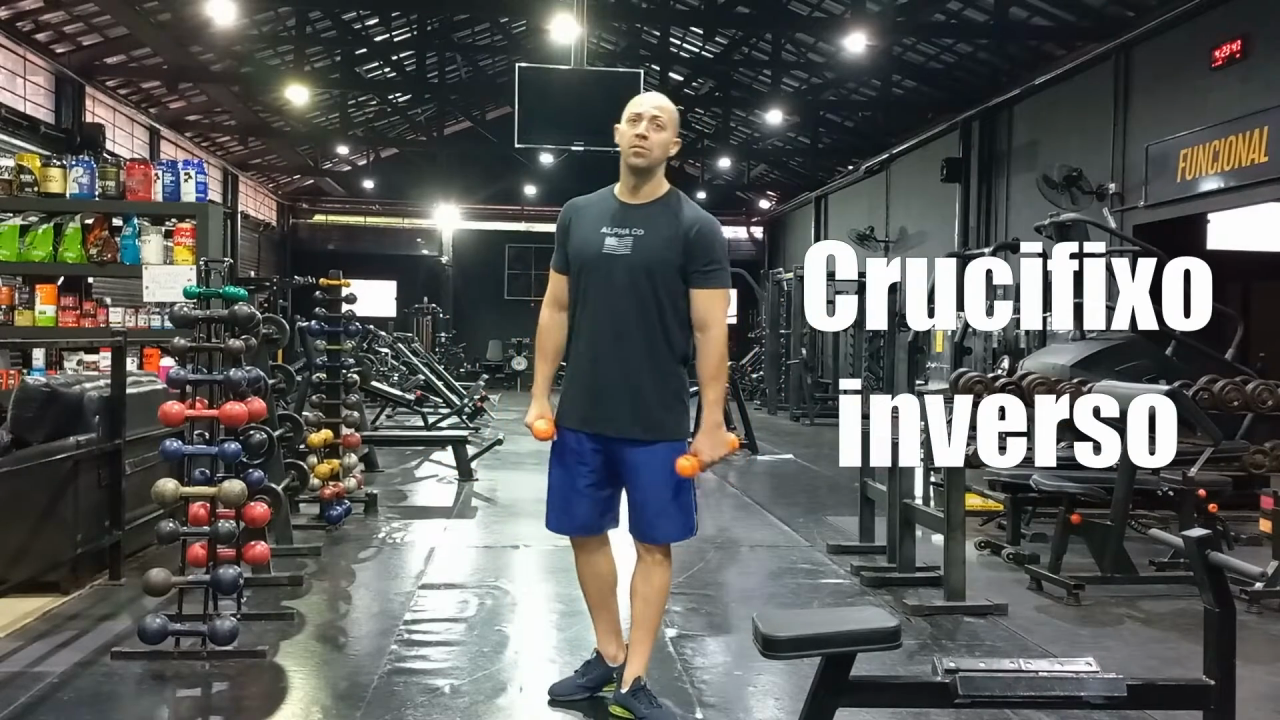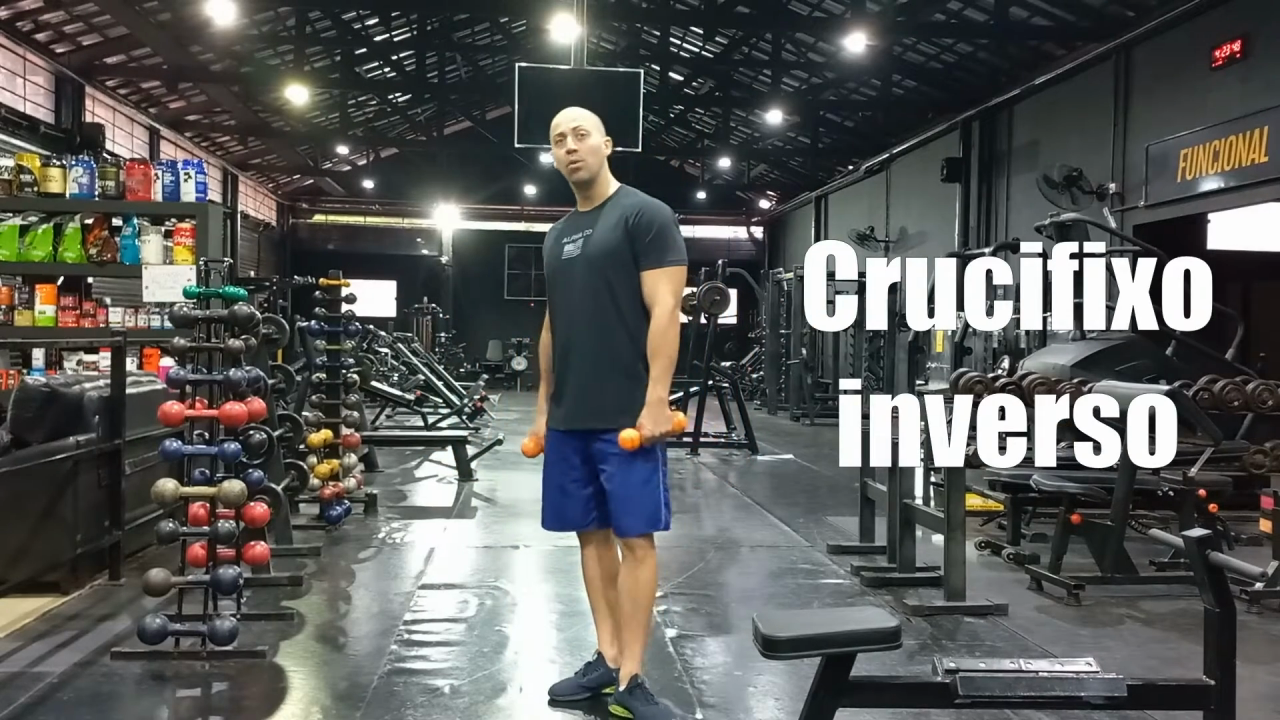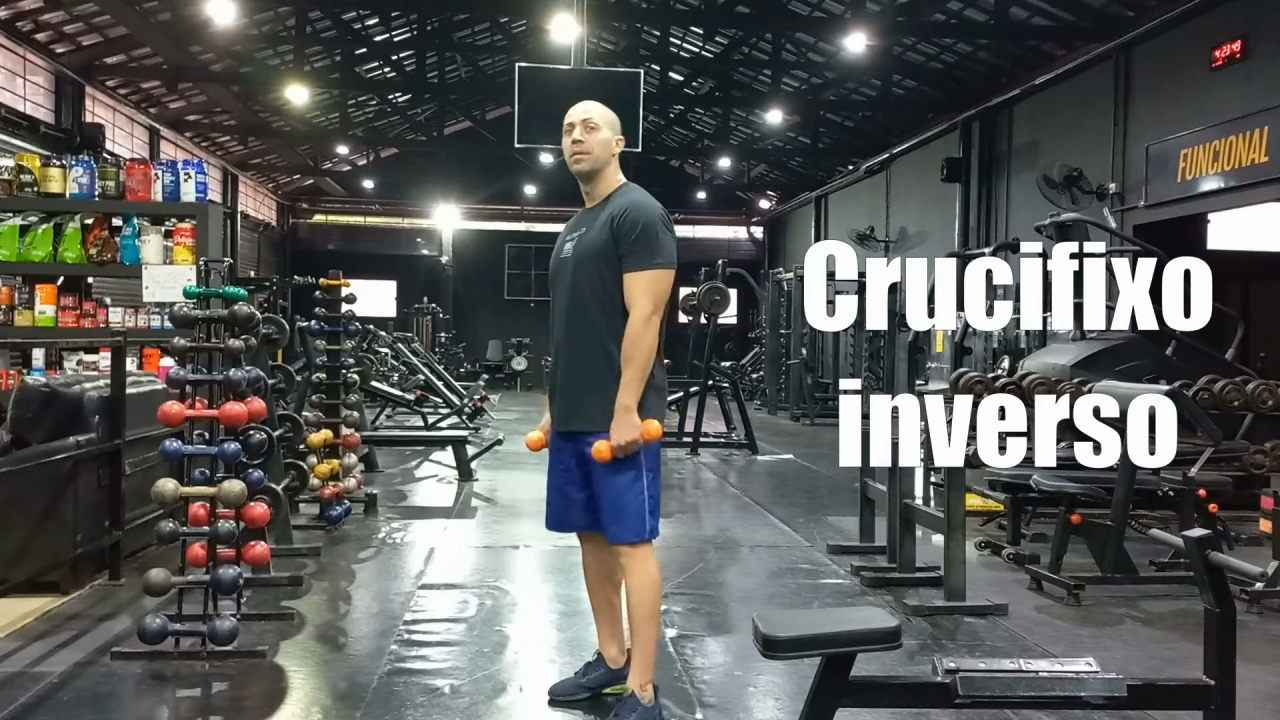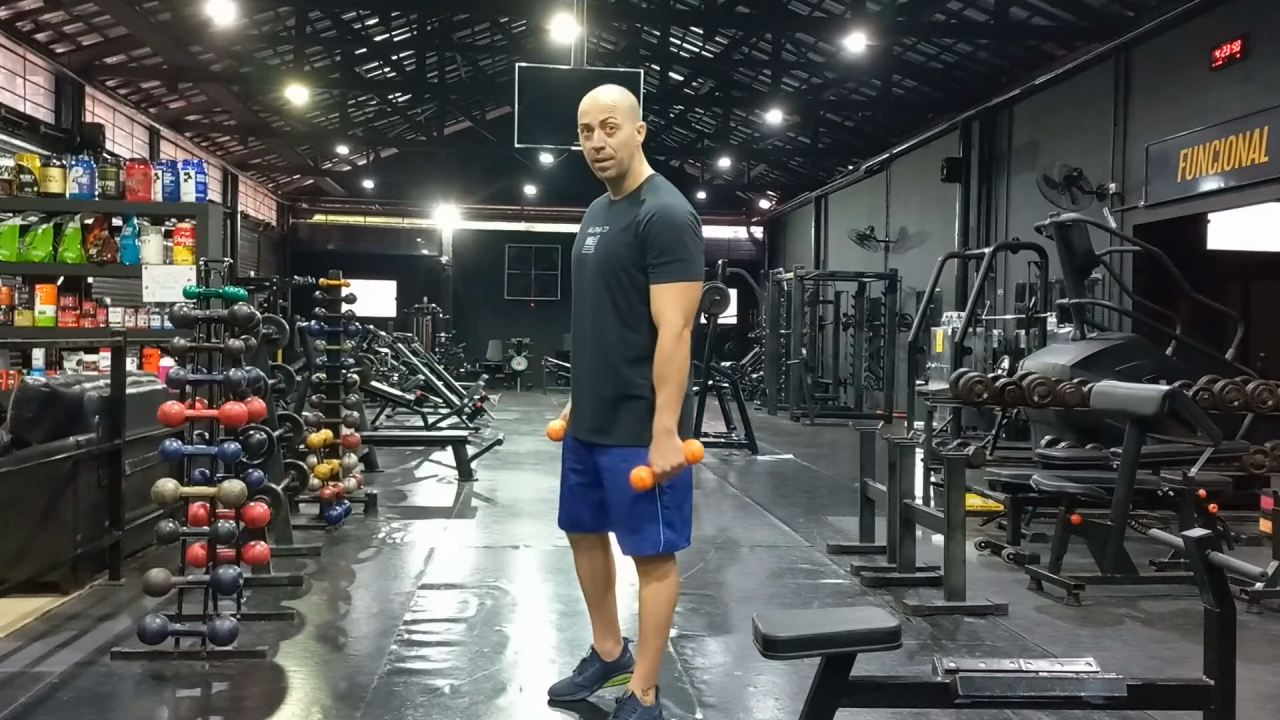
dt=0.7s
person 1, frame 1
left shoulder: (696, 227)
right shoulder: (578, 215)
left elbow: (711, 330)
right elbow: (556, 311)
left wrist: (712, 421)
right wrist: (541, 395)
left hip: (656, 422)
right hip: (582, 415)
left knee: (654, 543)
right knee: (585, 533)
right ankle: (608, 656)
person 1, frame 2
left shoulder: (645, 215)
right shoulder: (558, 235)
left elbow: (665, 311)
left wrist: (656, 400)
right wrist: (543, 407)
left hip: (626, 413)
right hip: (571, 416)
left knee: (634, 536)
right knee: (591, 534)
right ankle: (607, 658)
person 1, frame 3
left shoulder: (638, 213)
right shoulder: (574, 228)
left elbow: (644, 316)
left wrist: (626, 409)
right wrist: (554, 407)
left hip: (618, 413)
right hip: (574, 415)
left knee: (631, 540)
right knee: (592, 536)
right ankle: (611, 659)
person 1, frame 4
left shoulder: (666, 216)
right shoulder: (597, 213)
left elbow: (674, 331)
left wrist: (665, 431)
right wrist: (576, 400)
left hip: (639, 425)
right hip: (591, 419)
left knee: (652, 551)
right knee: (584, 531)
right ankle: (608, 653)
